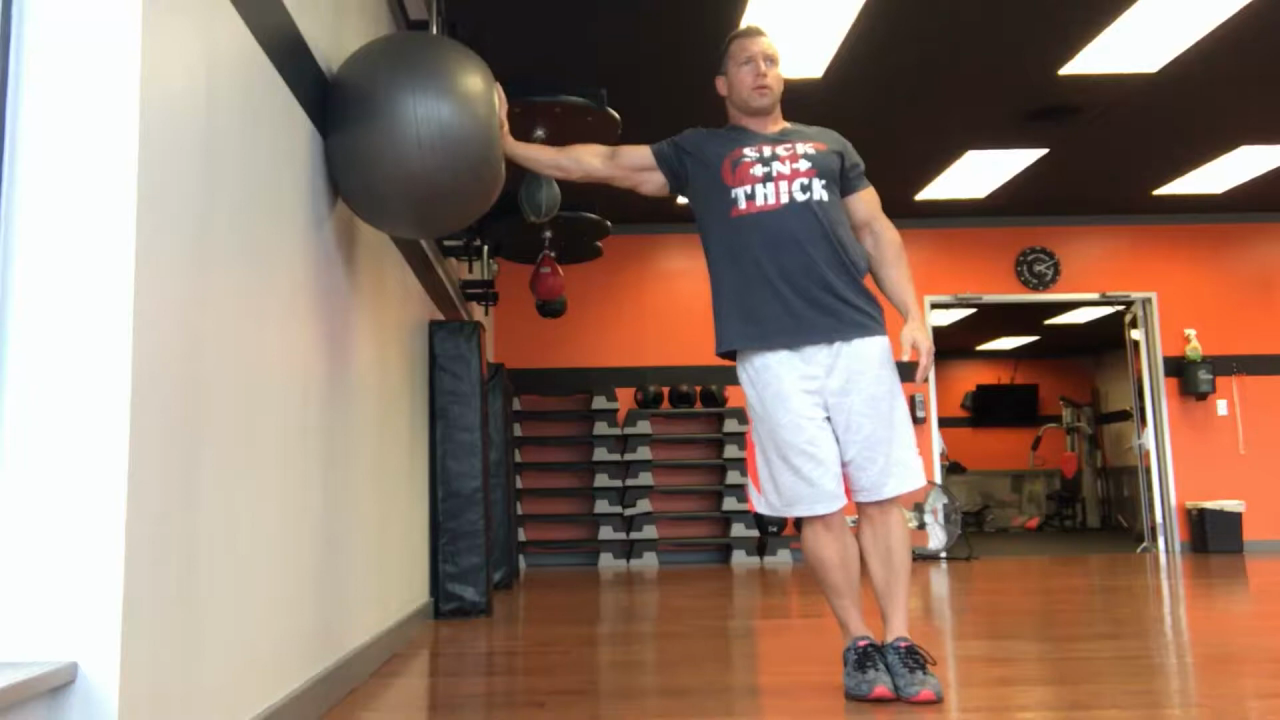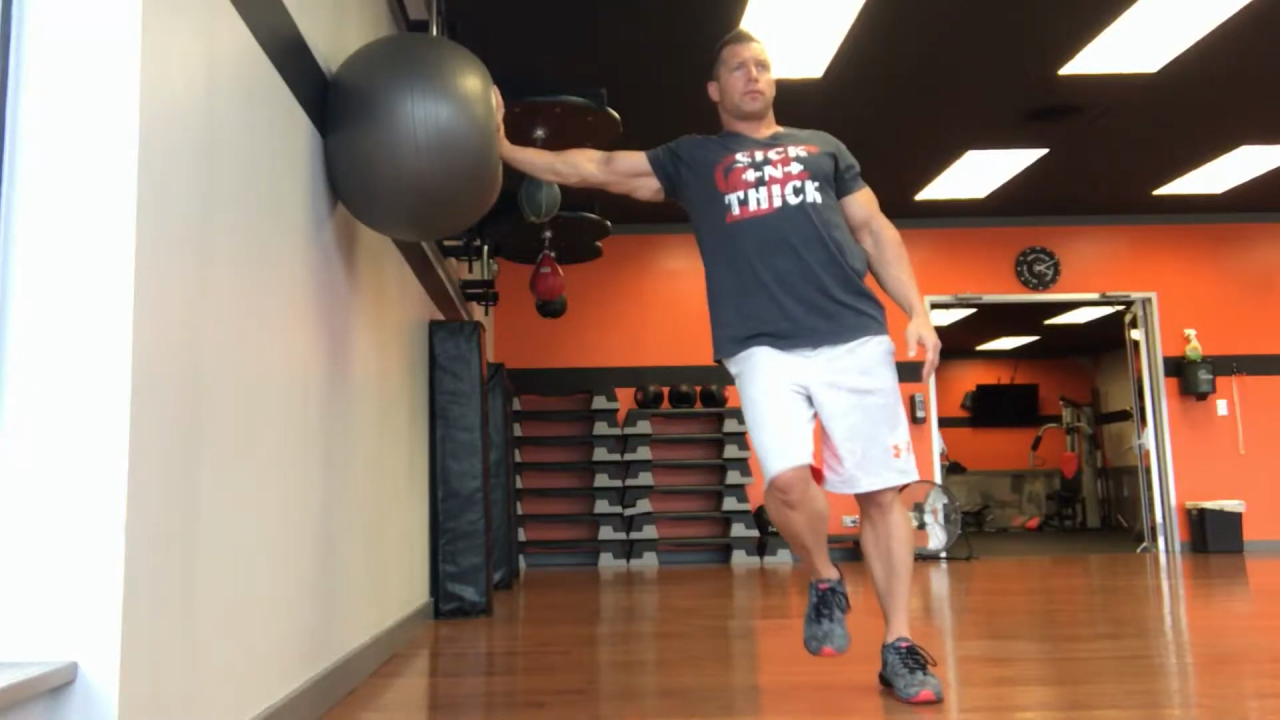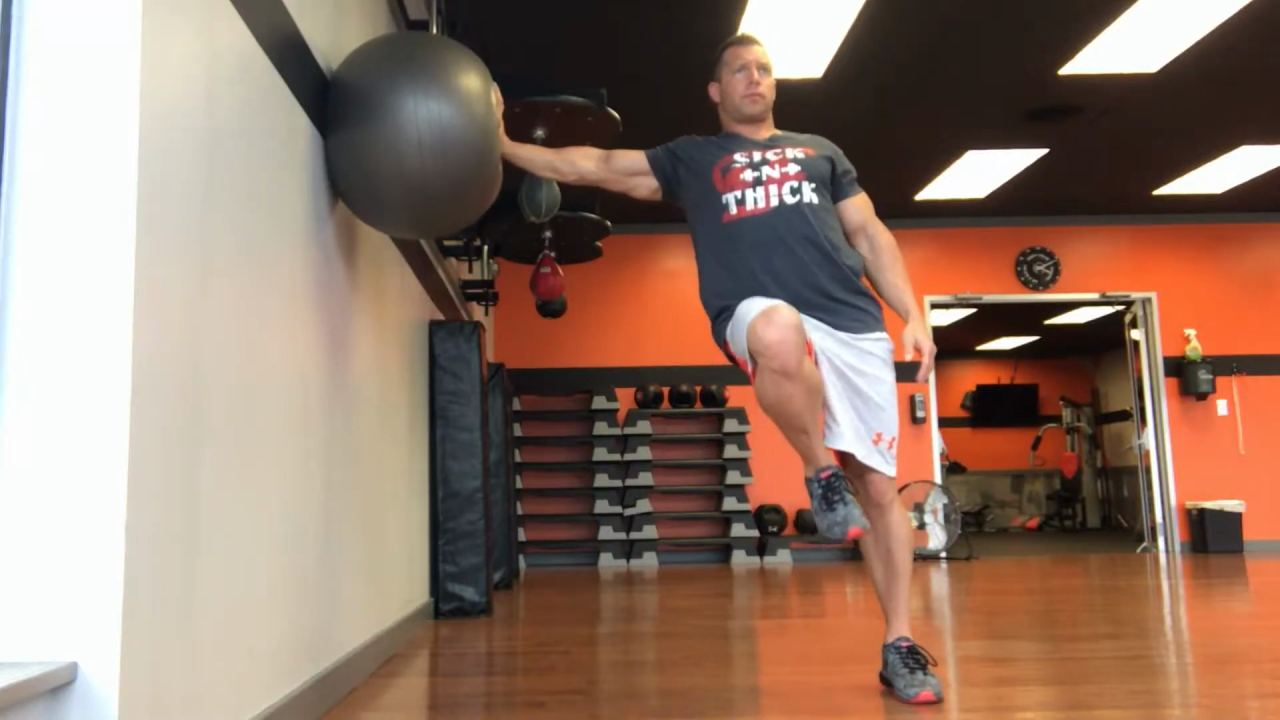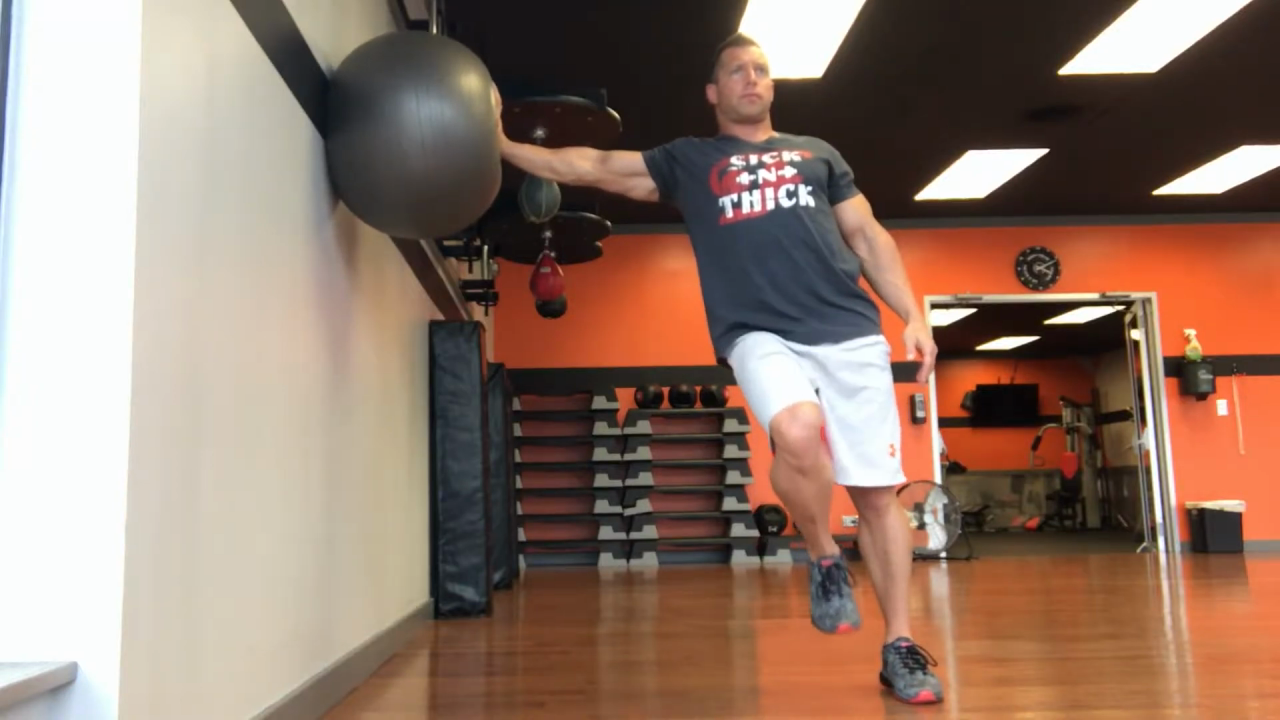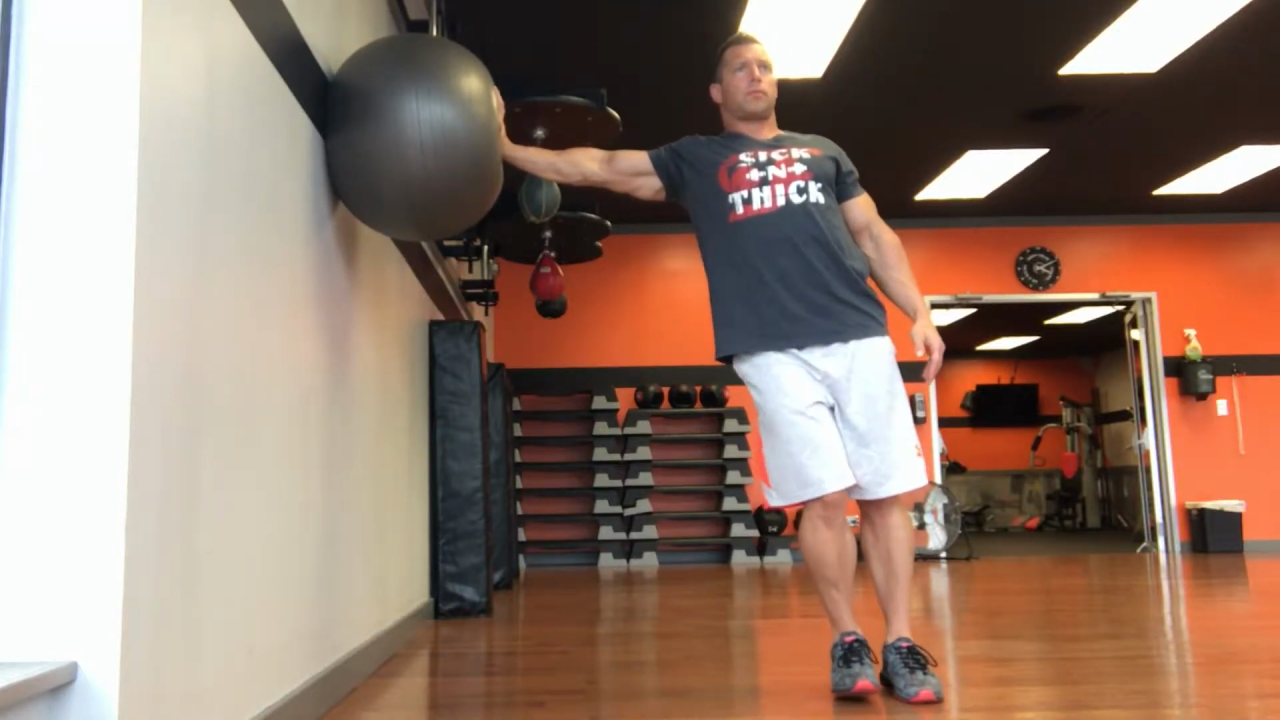
dt=1s
person 1, frame 1
left shoulder: (829, 144)
right shoulder: (698, 152)
left elbow: (876, 231)
right elbow: (604, 163)
left wrist: (913, 315)
right wrist: (508, 144)
left hip: (859, 340)
right hip: (772, 351)
left knee: (882, 496)
right knee: (819, 506)
left ankle: (900, 644)
right ankle: (858, 644)
person 1, frame 2
left shoulder: (823, 146)
right shoulder: (692, 159)
left elbow: (875, 231)
right elbow: (598, 168)
left wrist: (917, 312)
right wrist: (504, 149)
left hip: (856, 337)
right hip: (764, 346)
left knee: (881, 492)
right knee: (787, 479)
left ankle: (899, 645)
right ankle: (825, 585)
person 1, frame 3
left shoulder: (821, 150)
right shoulder: (691, 158)
left elbow: (870, 236)
right elbow: (595, 166)
left wrist: (913, 316)
right wrist: (503, 145)
left hip: (856, 326)
right hip: (761, 319)
left knee: (879, 486)
right knee: (779, 330)
left ankle: (900, 645)
right ankle: (822, 476)
person 1, frame 4
left shoulder: (818, 153)
right shoulder: (687, 161)
left elbow: (868, 238)
right elbow: (593, 166)
left wrist: (913, 316)
right wrist: (502, 145)
left hip: (852, 334)
right hip: (762, 336)
left knee: (878, 492)
right knee: (798, 435)
left ankle: (899, 646)
right ankle: (824, 560)
person 1, frame 5
left shoulder: (823, 151)
right shoulder: (695, 159)
left elbow: (874, 235)
right elbow: (600, 167)
left wrist: (920, 314)
right wrist: (505, 148)
left hip: (861, 338)
right hip: (773, 349)
left knee: (885, 495)
right knee: (826, 497)
left ankle: (901, 646)
right ankle: (848, 641)
